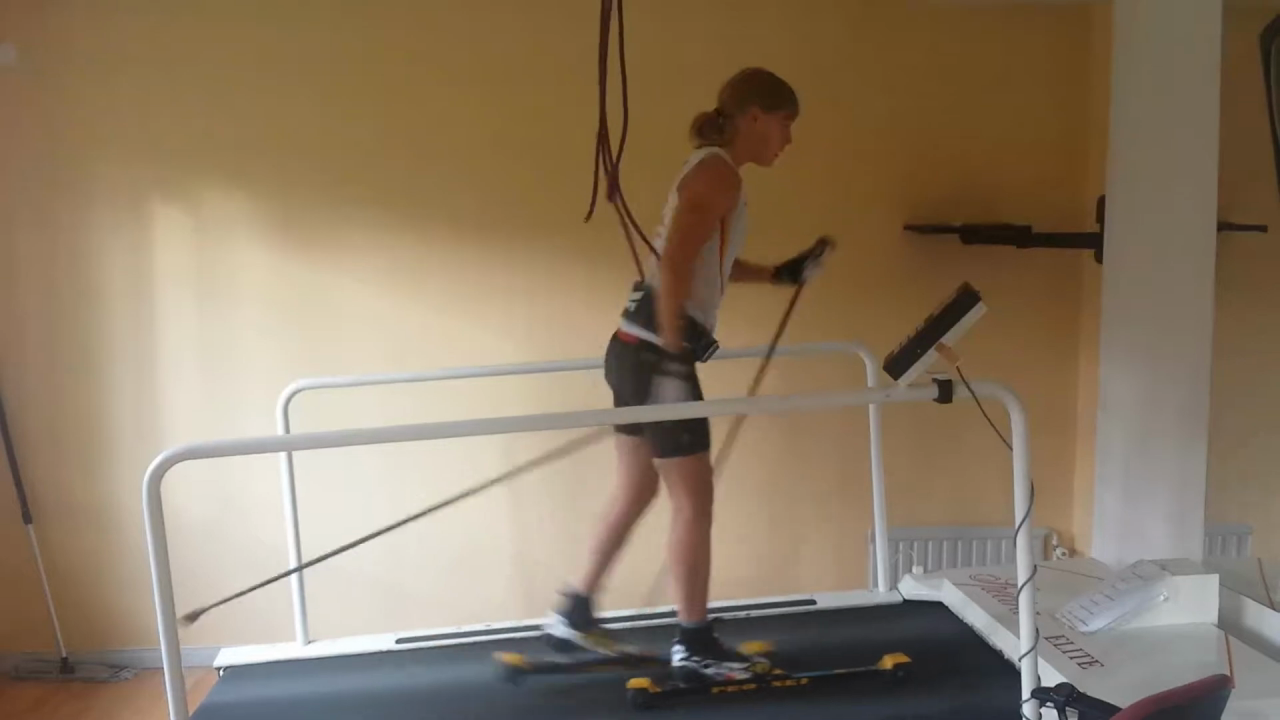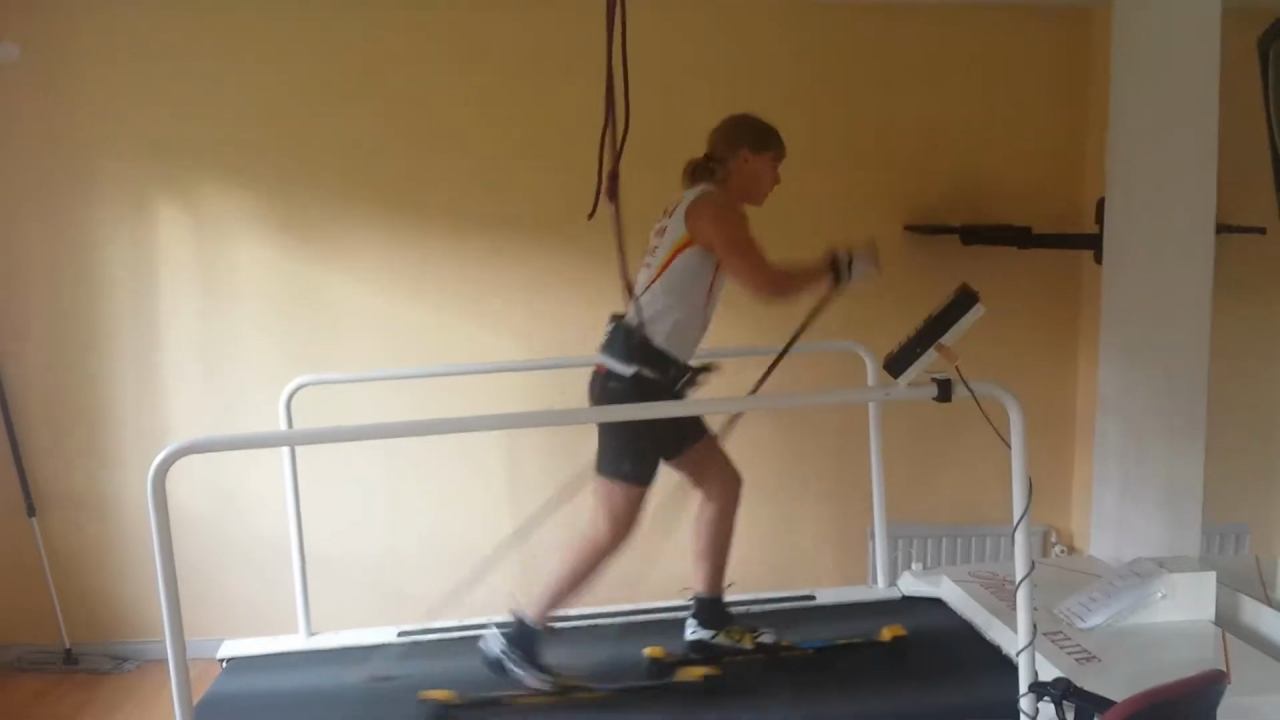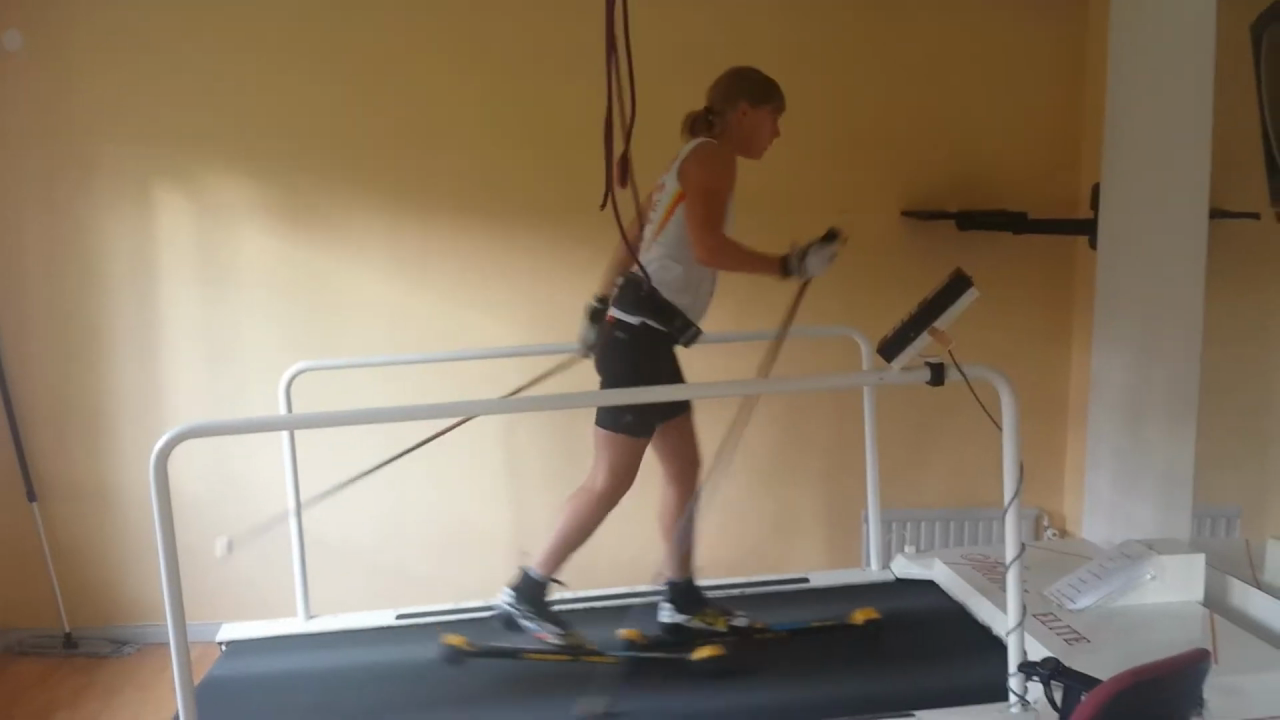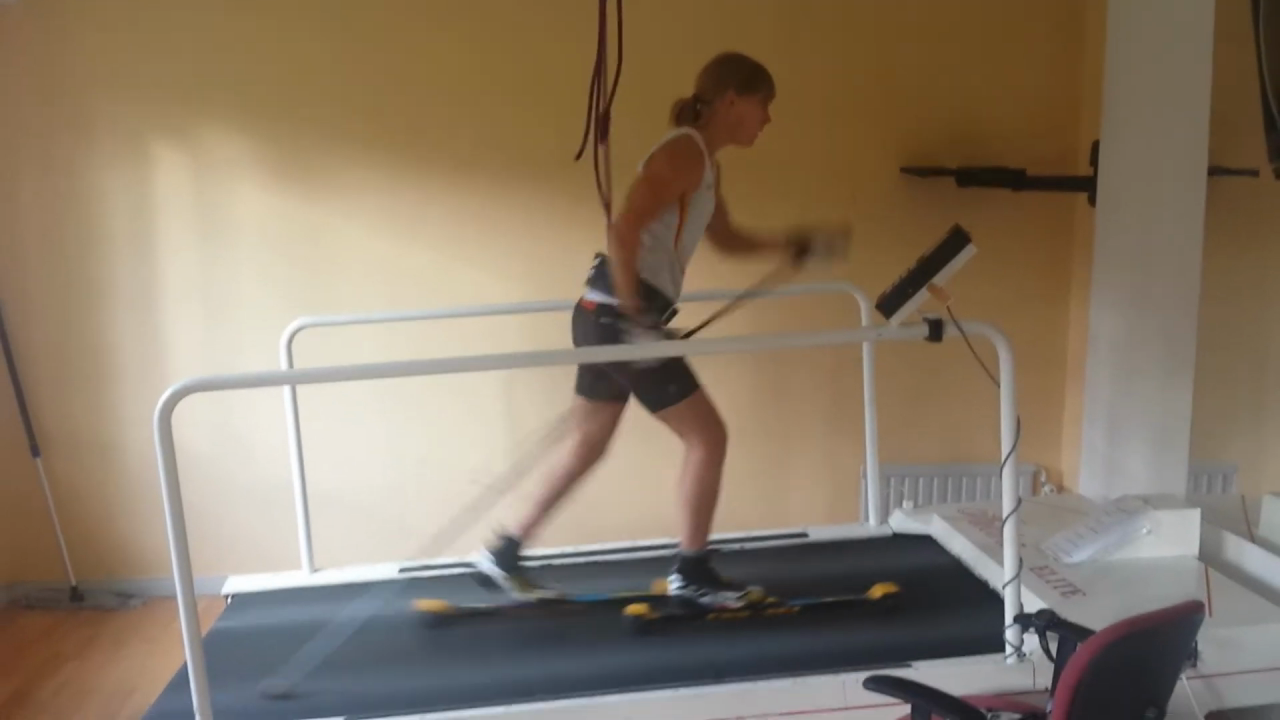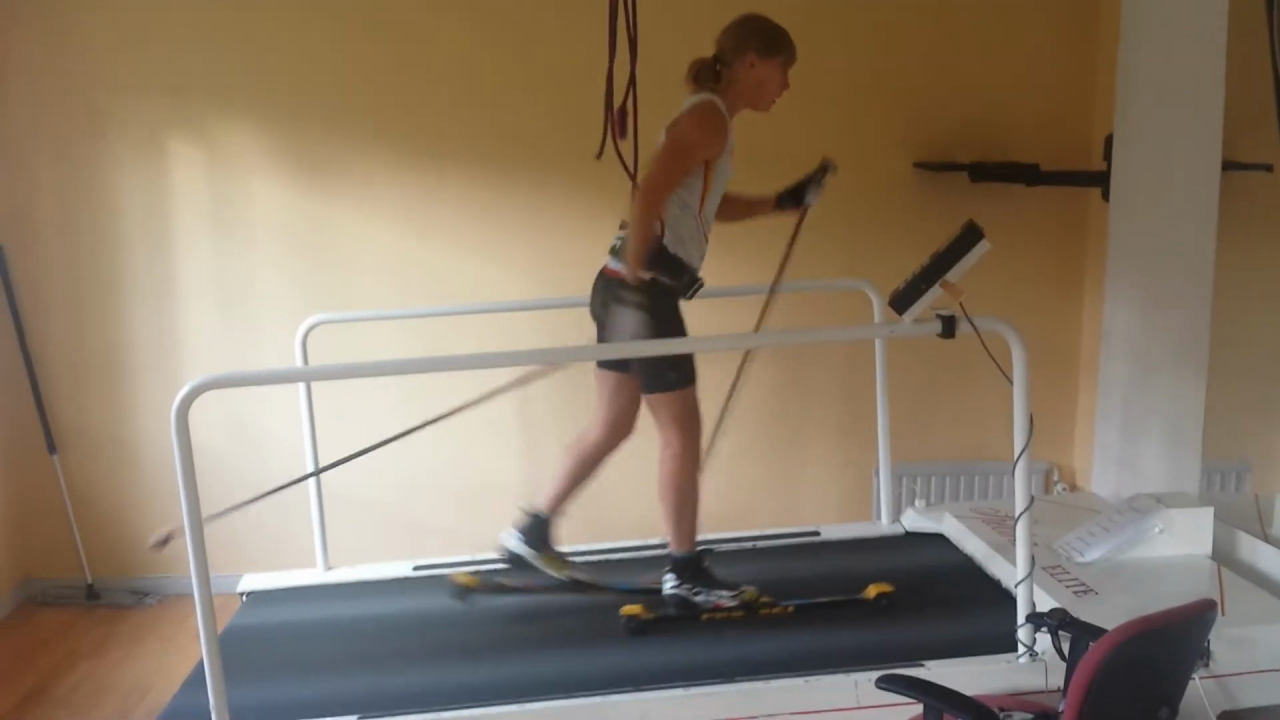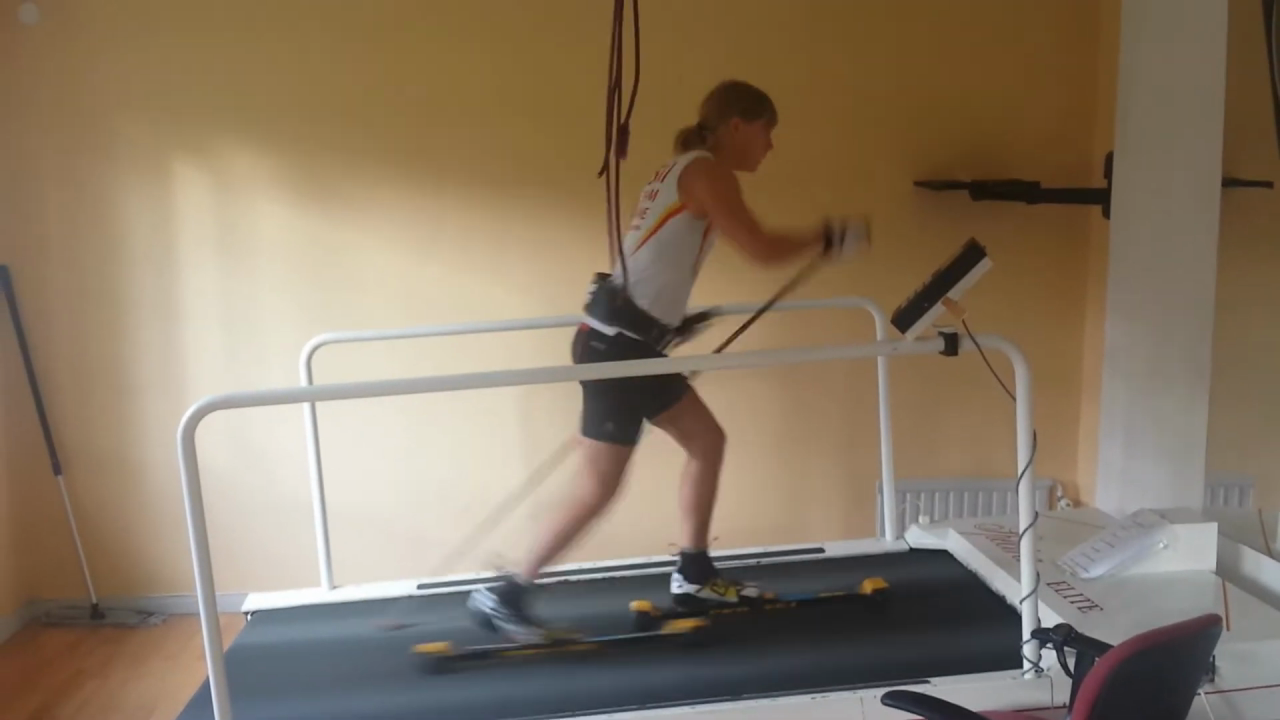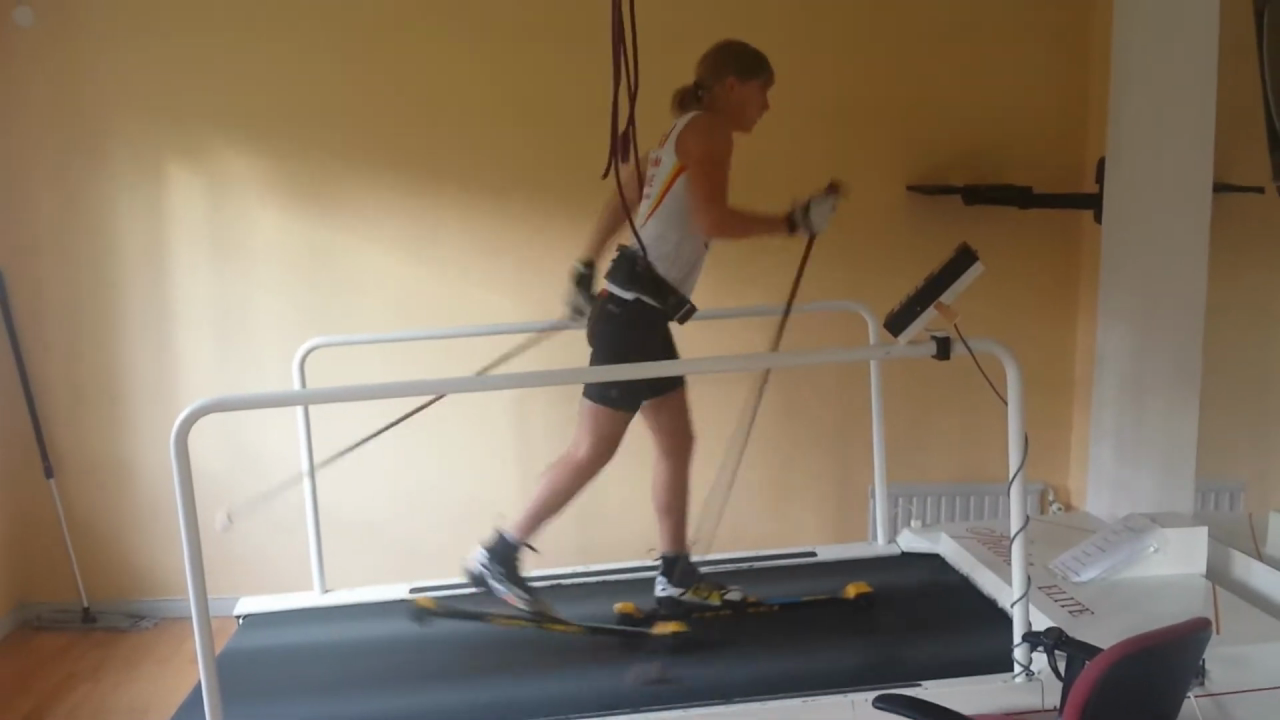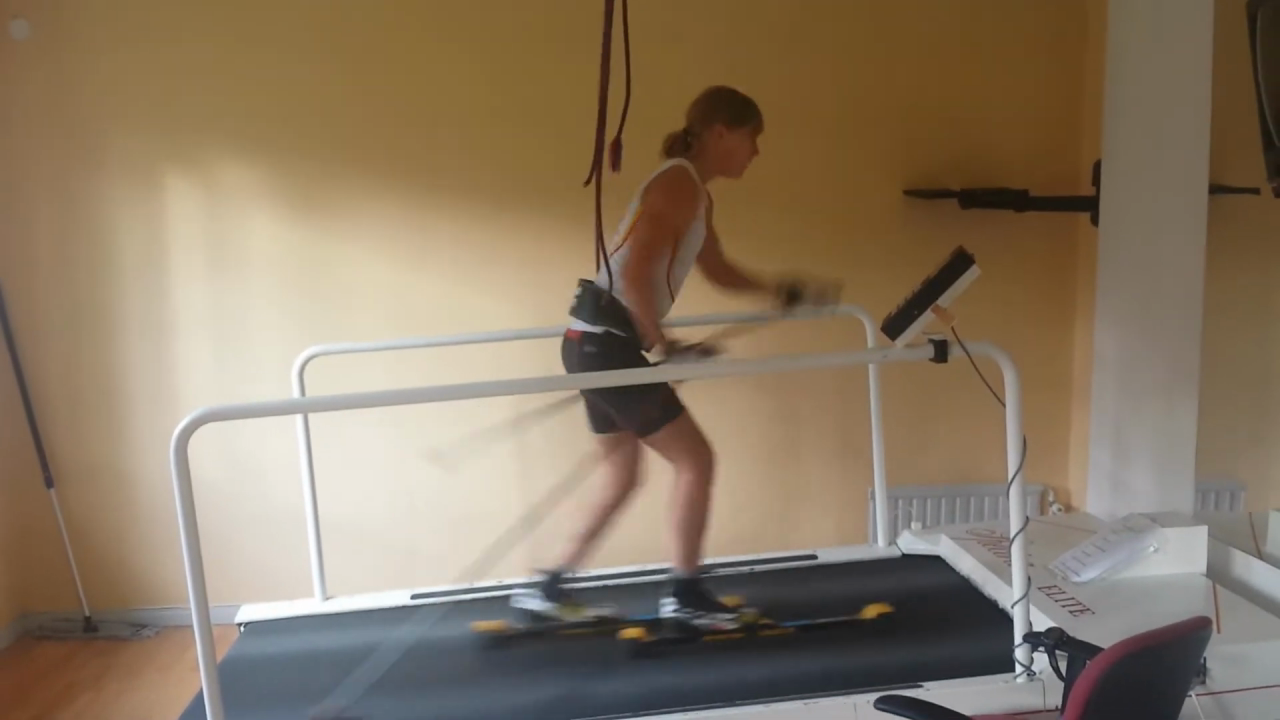
dt=0.3s
person 1, frame 1
left shoulder: (710, 170)
right shoulder: (718, 173)
right elbow: (675, 265)
left wrist: (780, 272)
right wrist: (672, 365)
left hip: (641, 350)
right hip: (653, 354)
left knee: (637, 490)
right knee: (694, 500)
left ankle: (575, 610)
right ankle: (695, 646)
person 1, frame 2
left shoulder: (690, 208)
right shoulder: (715, 207)
right elbow: (767, 284)
right wrist: (836, 267)
left hip: (649, 379)
right hip: (635, 384)
left knee: (724, 487)
right knee: (611, 528)
left ankle: (708, 619)
right ankle: (519, 637)
person 1, frame 3
left shoulder: (696, 162)
right shoulder: (711, 159)
left elbow: (639, 244)
right elbow: (707, 249)
left wrist: (604, 310)
right wrist: (788, 265)
left hip: (637, 332)
right hip: (636, 337)
left knee: (683, 467)
right knee: (611, 481)
left ankle: (681, 600)
right ankle: (526, 592)
person 1, frame 4
left shoulder: (705, 163)
right shoulder: (684, 152)
left elbow: (726, 237)
right elbow: (624, 232)
left wrist: (789, 245)
right wrist: (632, 317)
left hip: (611, 316)
right hip: (614, 318)
left knee: (587, 446)
right knee: (708, 438)
left ankle: (506, 552)
right ankle: (691, 575)
person 1, frame 5
left shoulder: (708, 118)
right shoulder: (707, 119)
left elbow: (707, 208)
right elbow: (648, 202)
left wrist: (789, 198)
right wrist: (630, 294)
left hip: (633, 291)
right hip: (640, 296)
left knee: (611, 425)
right knee: (682, 433)
left ankle: (533, 529)
right ankle: (685, 574)
person 1, frame 6
left shoulder: (678, 172)
right shoulder: (706, 174)
right elbow: (759, 248)
left wrist: (674, 315)
right wrist: (827, 238)
left hip: (631, 341)
right hip: (617, 344)
left knee: (709, 444)
right knee: (597, 489)
left ankle: (693, 574)
right ankle: (508, 594)
person 1, frame 7
left shoulder: (681, 137)
right shoulder: (705, 132)
left elbow: (622, 213)
right elbow: (713, 221)
left wrist: (584, 272)
right wrist: (791, 221)
left hip: (637, 312)
right hip: (631, 314)
left knee: (677, 442)
right knee: (593, 451)
left ankle: (677, 577)
right ankle: (499, 554)
person 1, frame 8
left shoulder: (689, 192)
right shoulder: (678, 183)
left elbow: (718, 272)
right elbow: (637, 273)
left wrist: (779, 291)
right wrist: (664, 345)
left hip: (602, 342)
right hip: (605, 344)
left knee: (622, 474)
right knee: (695, 462)
left ankle: (551, 587)
right ankle: (685, 597)
